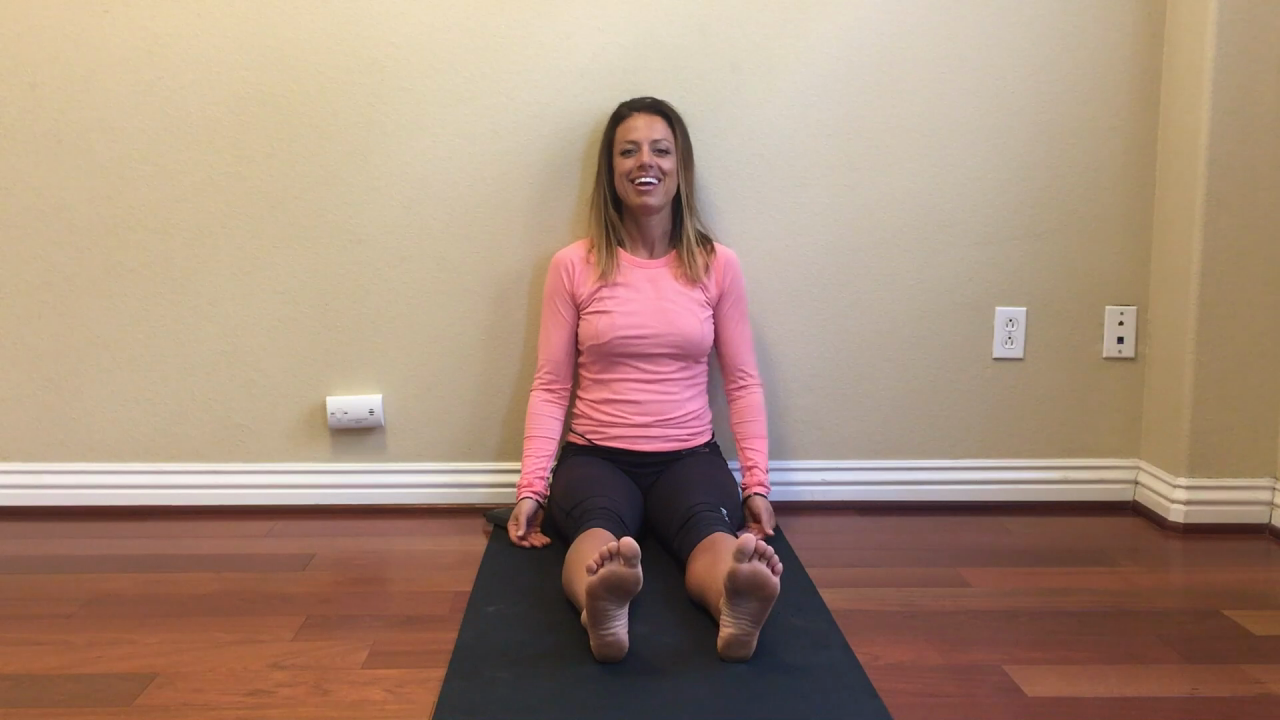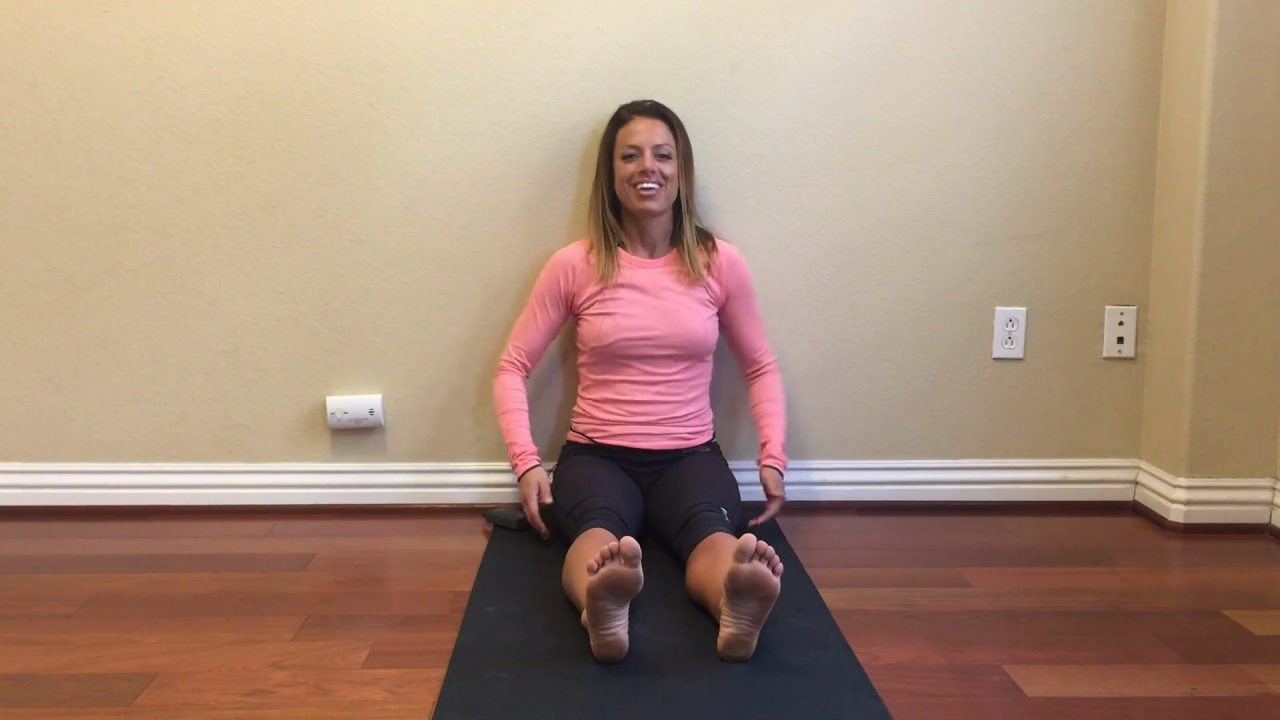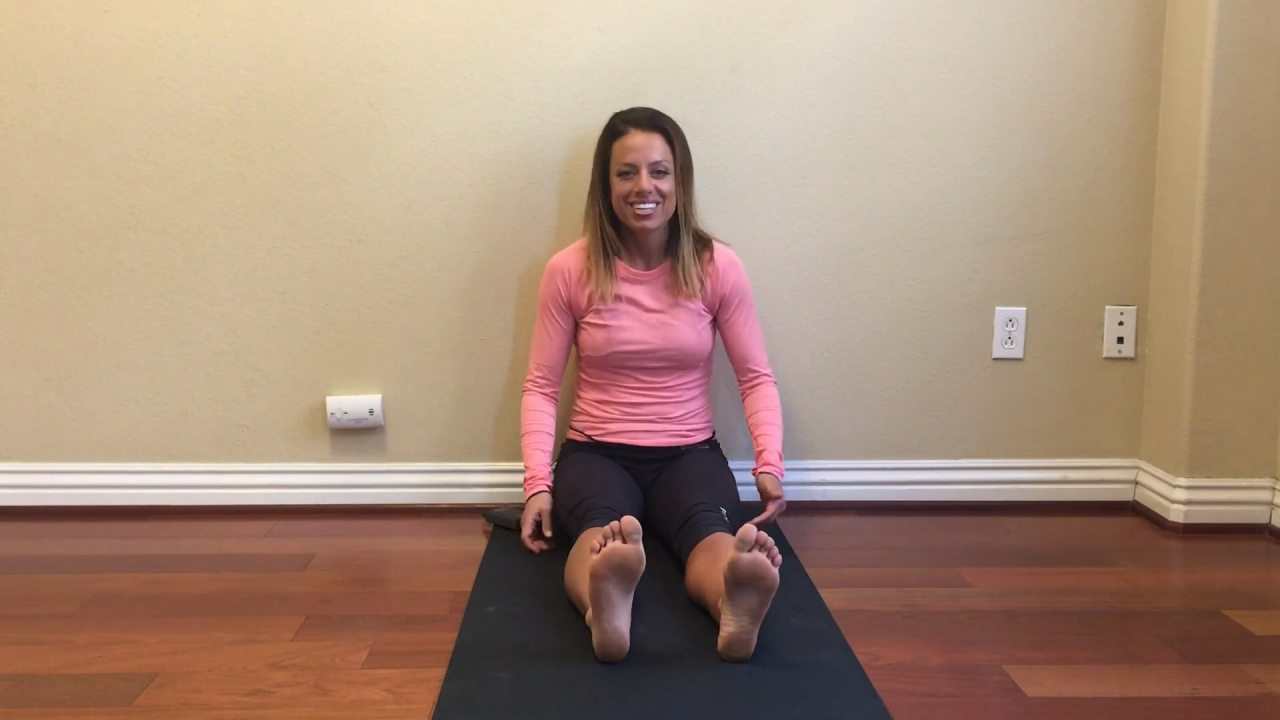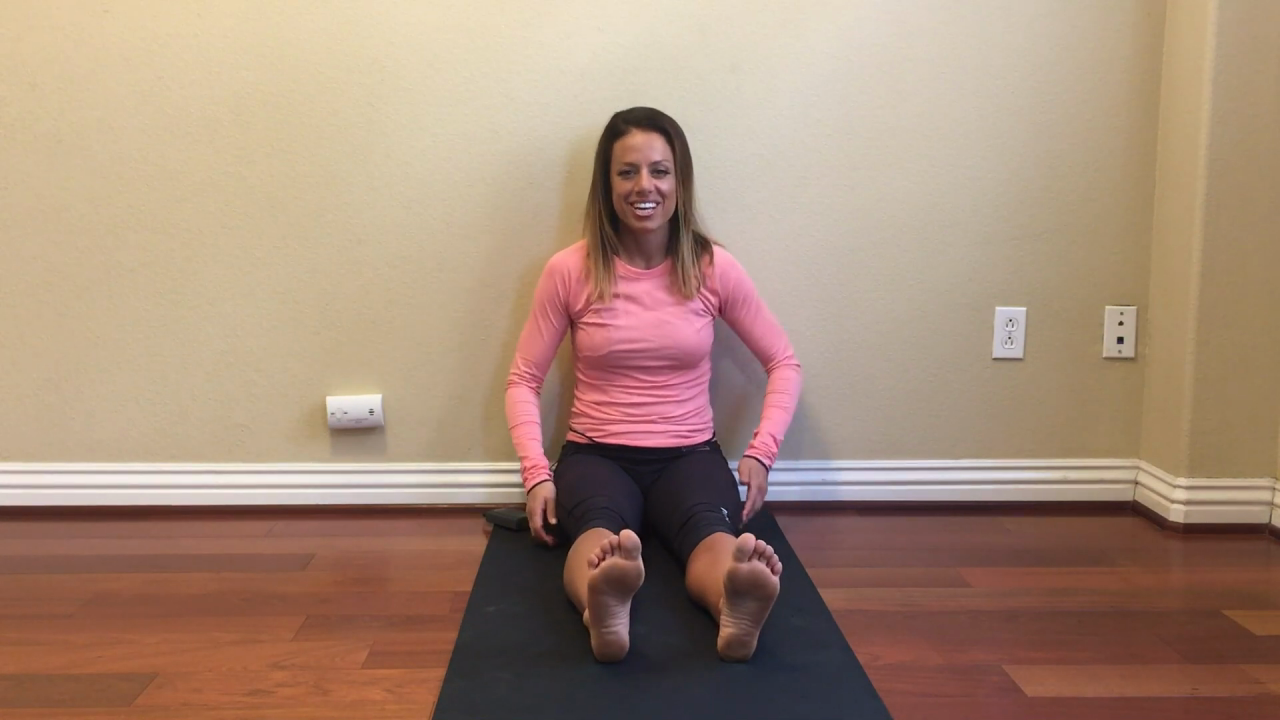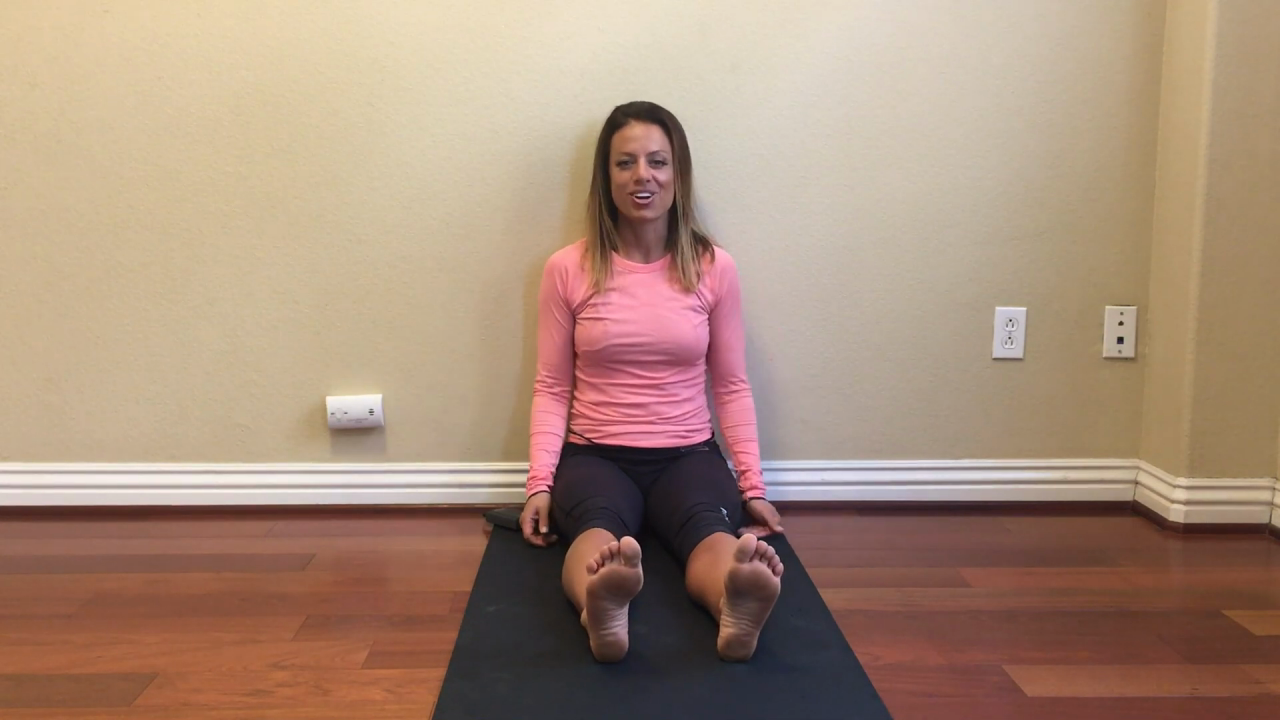
dt=0.4s
person 1, frame 1
left shoulder: (718, 265)
right shoulder: (573, 265)
left elbow: (743, 382)
right elbow: (550, 387)
left wrist: (757, 481)
right wrist: (532, 483)
left hip: (688, 455)
right hip: (596, 456)
left knee: (713, 533)
right knee: (597, 533)
left ankle: (737, 610)
right ankle: (602, 608)
person 1, frame 2
left shoulder: (720, 263)
right shoulder: (573, 265)
left elbow: (762, 368)
right elbow: (513, 368)
left wrist: (772, 456)
right wrist: (526, 457)
left hip: (690, 455)
right hip: (597, 455)
left knee: (713, 532)
right knee: (597, 534)
left ankle: (737, 609)
right ankle: (602, 608)
person 1, frame 3
left shoulder: (718, 266)
right shoulder: (569, 270)
left elbow: (756, 378)
right elbow: (541, 387)
left wrist: (769, 463)
right wrist: (538, 481)
left hip: (688, 453)
right hip: (596, 452)
left knee: (711, 532)
right knee: (599, 532)
left ankle: (736, 610)
right ankle: (603, 608)
person 1, frame 4
left shoulder: (716, 268)
right shoulder: (568, 270)
left elbow: (784, 364)
right elbow: (522, 381)
left wrist: (760, 451)
right wrist: (536, 472)
left hip: (688, 454)
right hip: (596, 454)
left knee: (710, 531)
right knee: (597, 532)
left ankle: (735, 609)
right ankle: (602, 610)
person 1, frame 5
left shoulder: (714, 268)
right shoulder: (568, 268)
left elbow: (732, 387)
right elbow: (551, 389)
left wrist: (754, 483)
right wrist: (540, 482)
left hip: (687, 454)
right hip: (595, 454)
left knee: (711, 530)
right knee: (597, 531)
left ankle: (737, 608)
right ankle: (600, 609)
